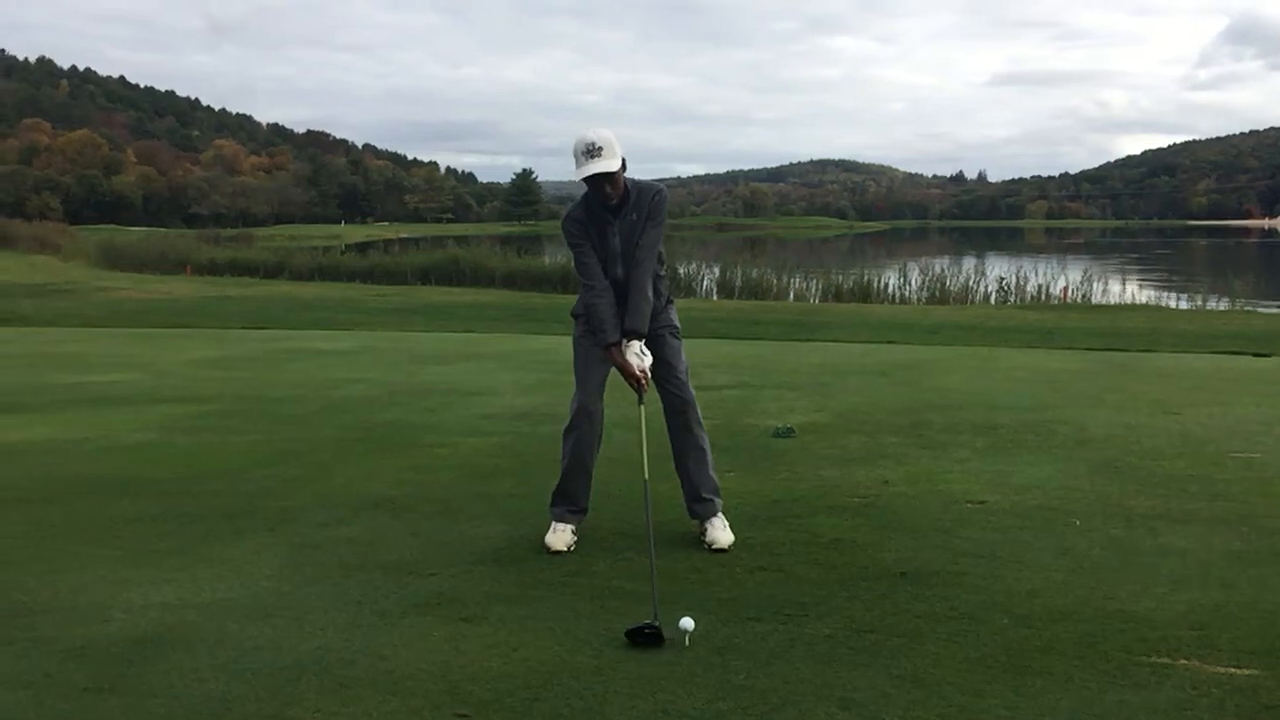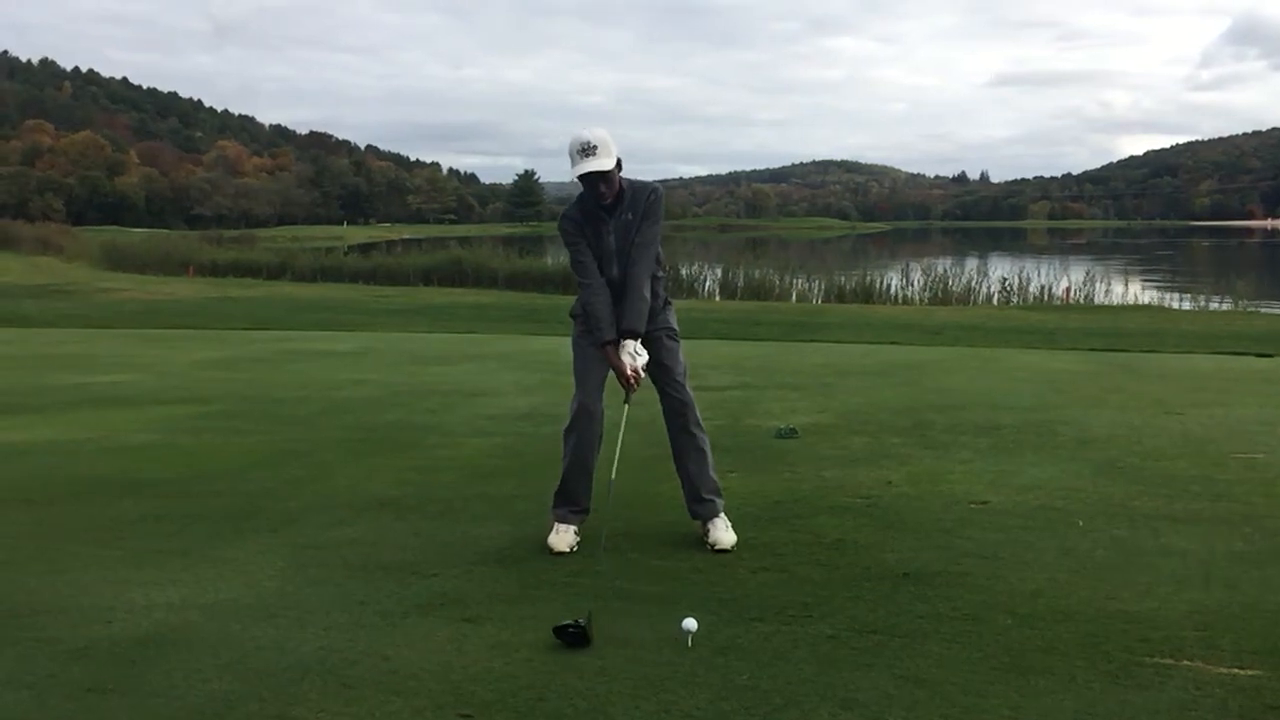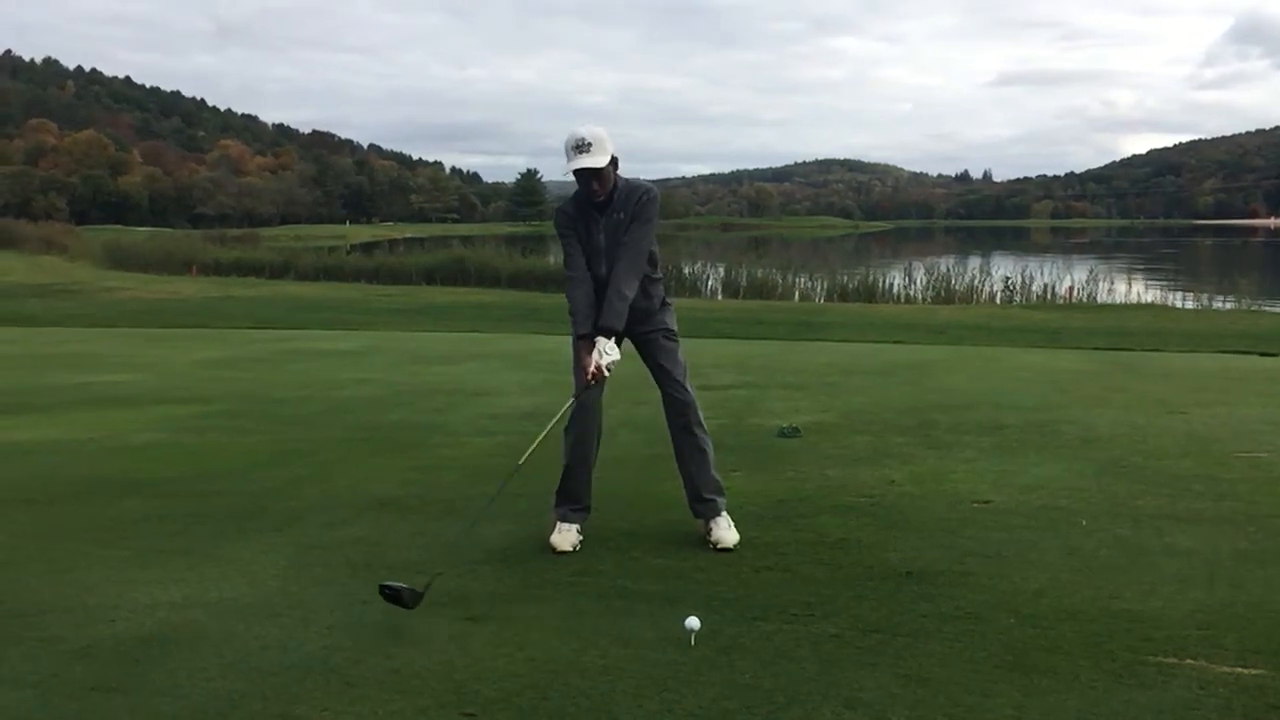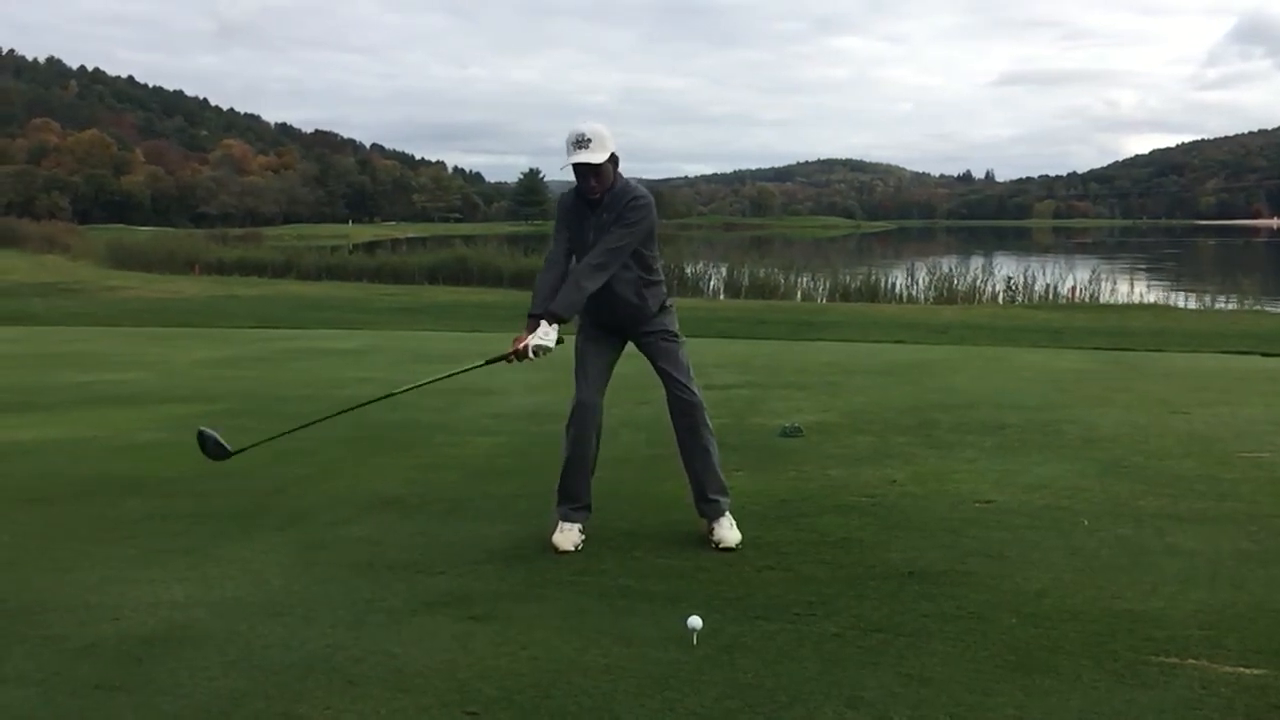
dt=1s
person 1, frame 1
left shoulder: (653, 197)
right shoulder: (576, 220)
left elbow: (643, 269)
right elbow: (596, 285)
left wrist: (635, 340)
right wrist: (615, 351)
left hip: (653, 311)
right hip: (597, 317)
left knee: (682, 402)
right knee: (586, 406)
left ankle: (709, 510)
right ankle: (566, 514)
person 1, frame 2
left shoulder: (648, 196)
right shoulder: (572, 219)
left elbow: (640, 268)
right elbow: (591, 284)
left wrist: (632, 339)
right wrist: (611, 351)
left hip: (650, 311)
right hip: (596, 316)
left knee: (680, 402)
right knee: (585, 406)
left ankle: (710, 511)
right ankle: (568, 514)
person 1, frame 3
left shoulder: (644, 197)
right shoulder: (568, 213)
left elbow: (629, 268)
right elbow: (577, 277)
left wrist: (609, 337)
right wrist: (585, 343)
left hip: (647, 310)
right hip: (592, 314)
left knee: (681, 400)
right knee: (584, 404)
left ankle: (712, 509)
right ankle: (570, 514)
person 1, frame 4
left shoulder: (638, 202)
right shoulder: (568, 204)
left elbow: (597, 265)
right elbow: (556, 263)
left wrist: (552, 322)
right wrist: (534, 322)
left hip: (650, 313)
right hip: (598, 318)
left knee: (686, 400)
right knee: (585, 405)
left ankle: (717, 510)
right ankle: (572, 514)
